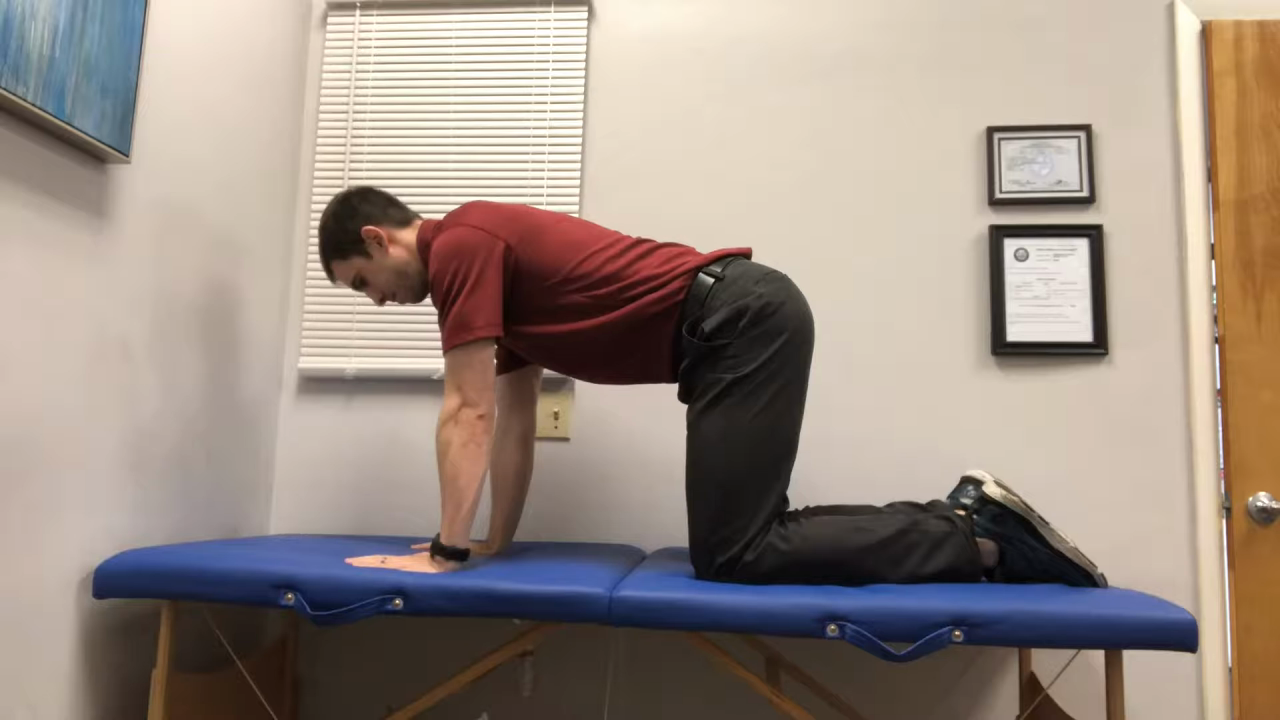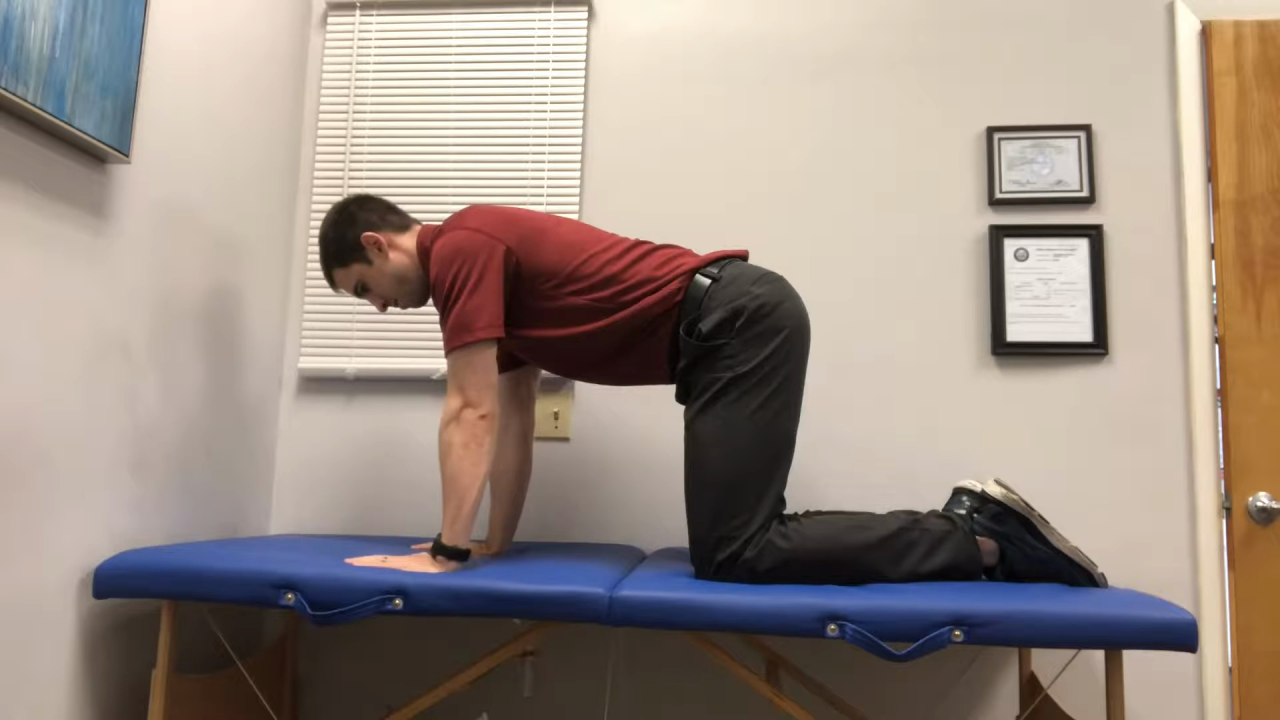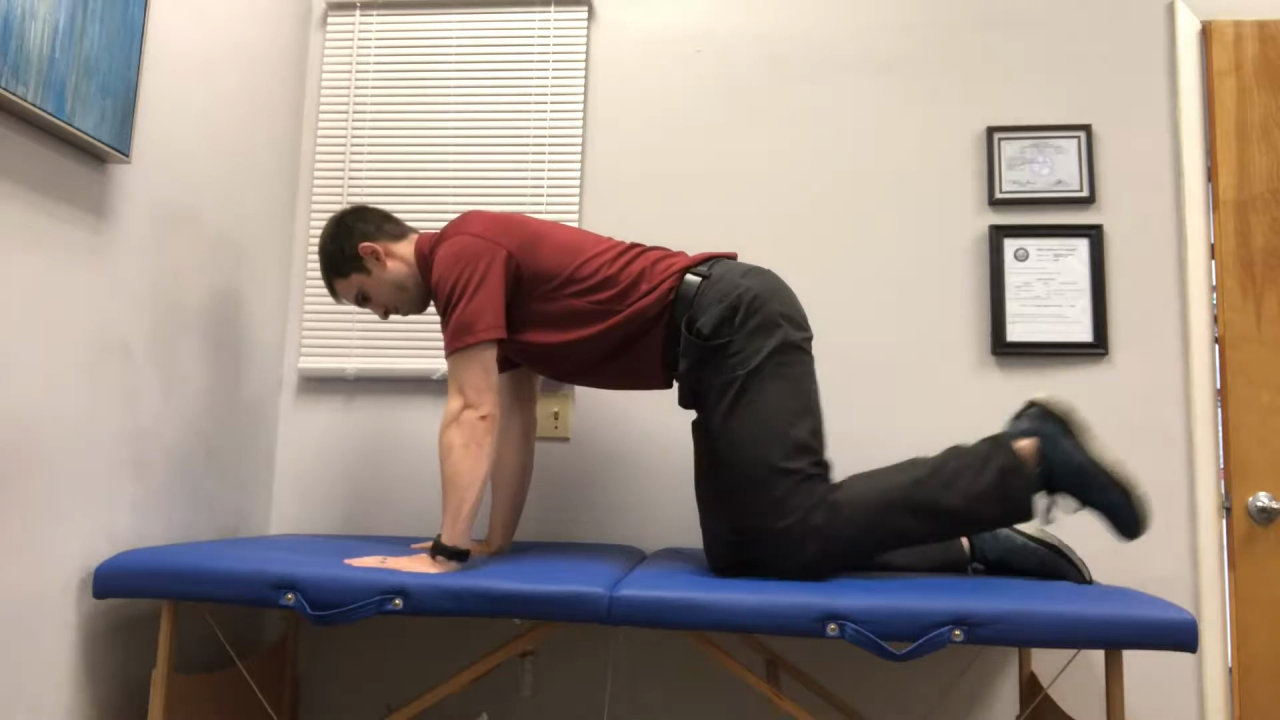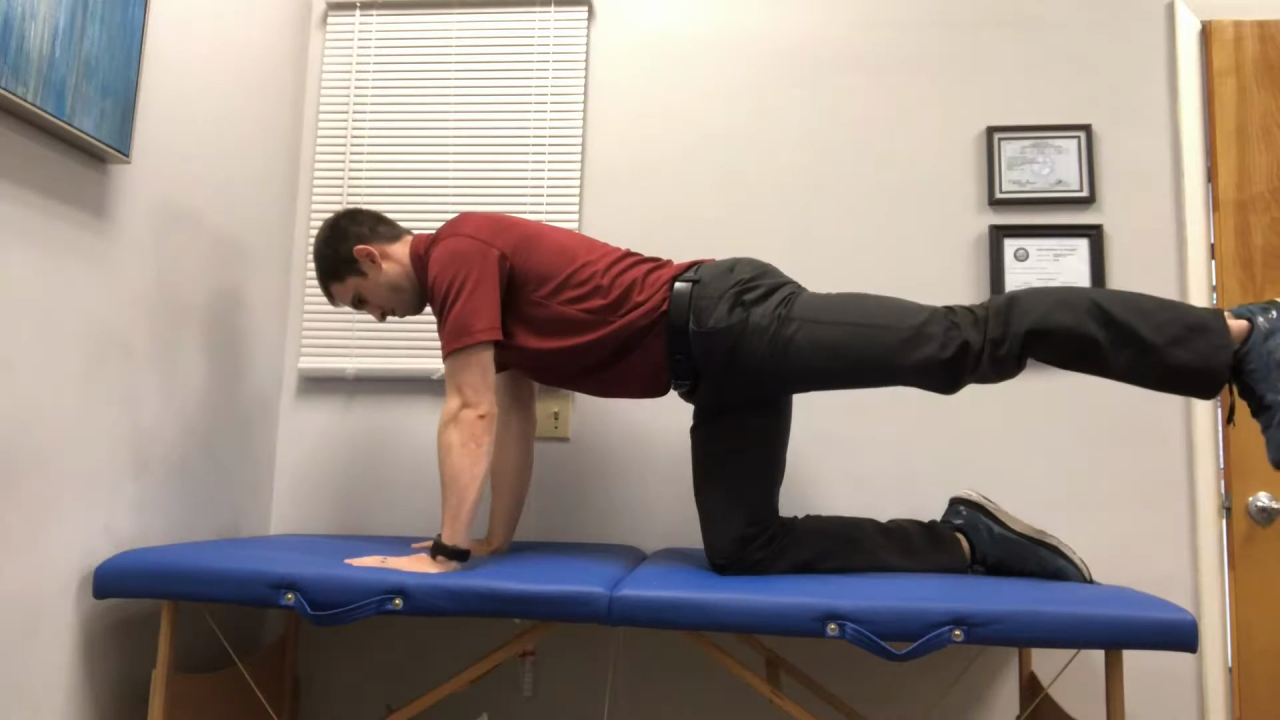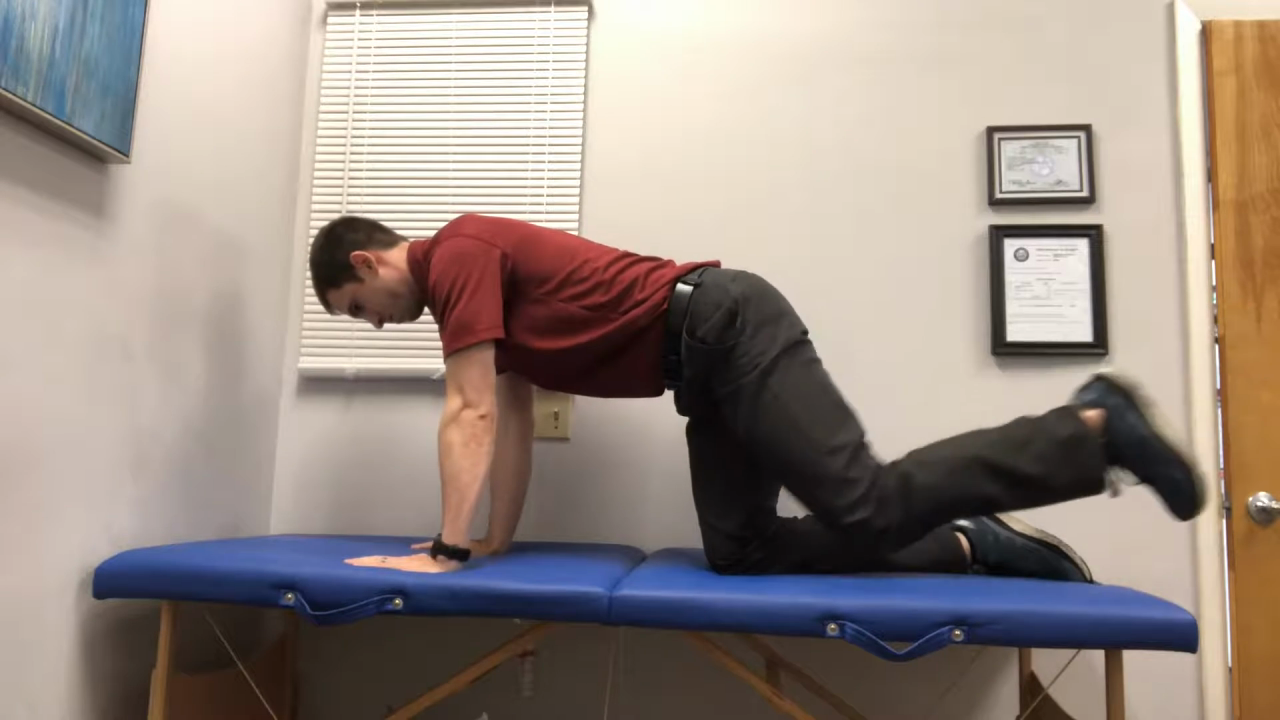
dt=1s
person 1, frame 1
left shoulder: (458, 245)
right shoulder: (496, 261)
left elbow: (467, 415)
right elbow: (516, 419)
left wrist: (446, 551)
right wrist: (497, 542)
left hip: (740, 320)
right hip: (748, 321)
left knee: (731, 556)
right knee: (744, 531)
left ankle: (980, 538)
right ankle: (953, 515)
person 1, frame 2
left shoulder: (458, 248)
right shoulder: (491, 259)
left elbow: (470, 414)
right elbow: (513, 417)
left wrist: (447, 550)
right wrist: (495, 541)
left hip: (736, 321)
right hip: (738, 325)
left knee: (731, 555)
right knee: (738, 537)
left ankle: (979, 539)
right ankle: (961, 523)
person 1, frame 3
left shoulder: (460, 251)
right shoulder: (486, 270)
left elbow: (472, 416)
right elbow: (516, 418)
left wrist: (445, 551)
right wrist: (496, 541)
left hip: (729, 318)
right hip: (720, 336)
left knee: (794, 531)
right knee: (743, 552)
left ankle: (1025, 458)
right ankle: (969, 536)
person 1, frame 4
left shoulder: (458, 250)
right shoulder: (478, 281)
left elbow: (469, 415)
right elbow: (513, 416)
left wrist: (446, 551)
right wrist: (496, 539)
left hip: (729, 317)
right hip: (722, 364)
left knee: (962, 341)
right knee: (744, 549)
right ankle: (965, 541)
person 1, frame 5
left shoulder: (457, 252)
right shoulder: (474, 284)
left elbow: (468, 415)
right elbow: (511, 418)
left wrist: (446, 550)
right wrist: (495, 539)
left hip: (721, 325)
right hip: (706, 359)
left knee: (868, 505)
right knee: (742, 550)
left ankle: (1093, 426)
right ankle: (969, 543)
